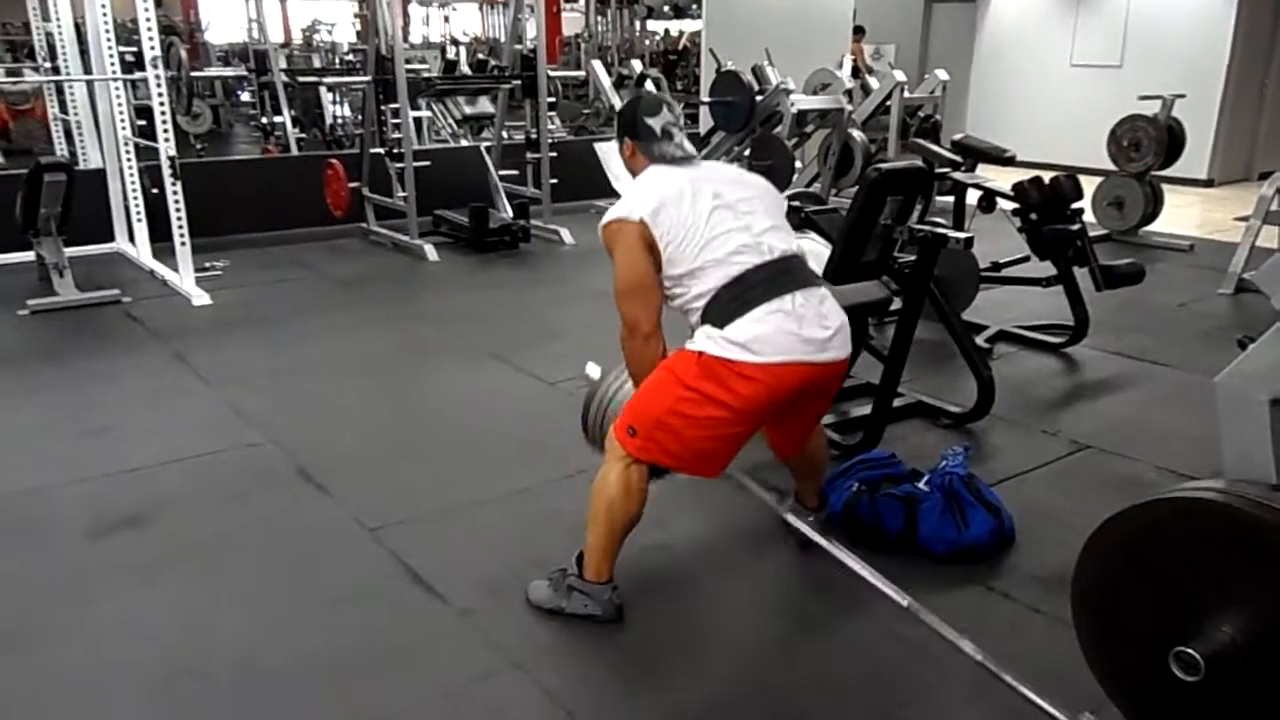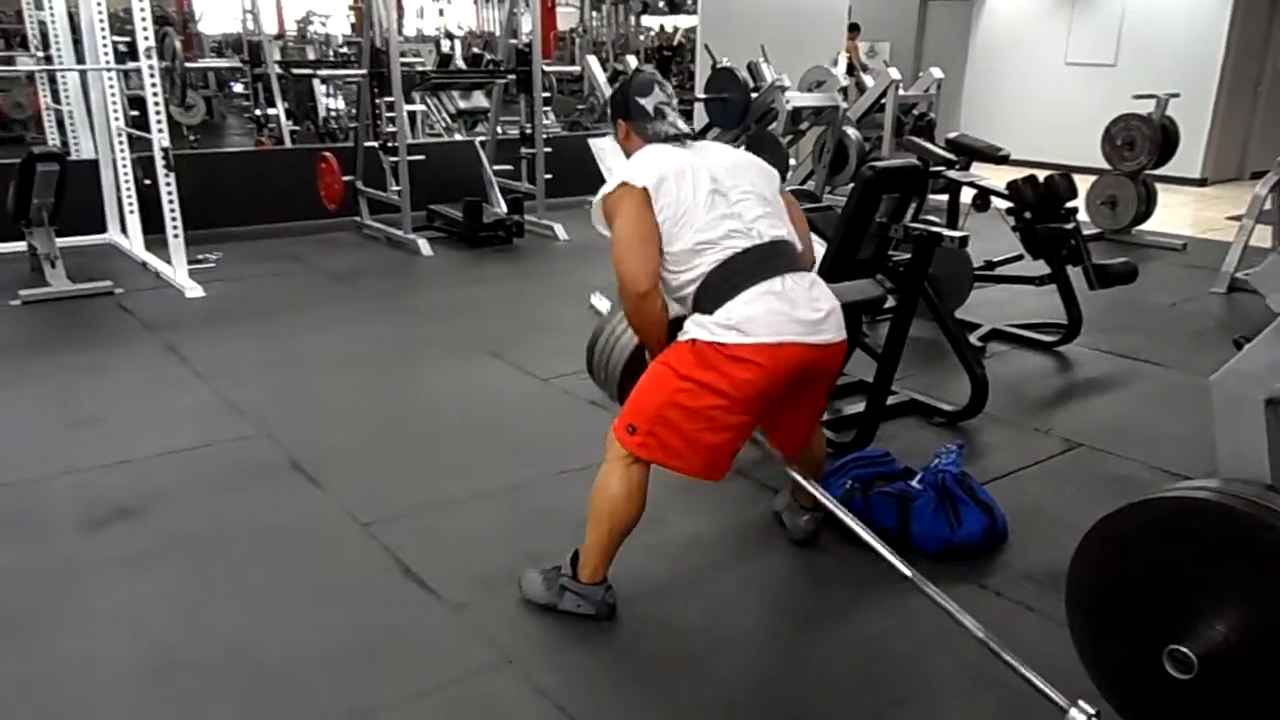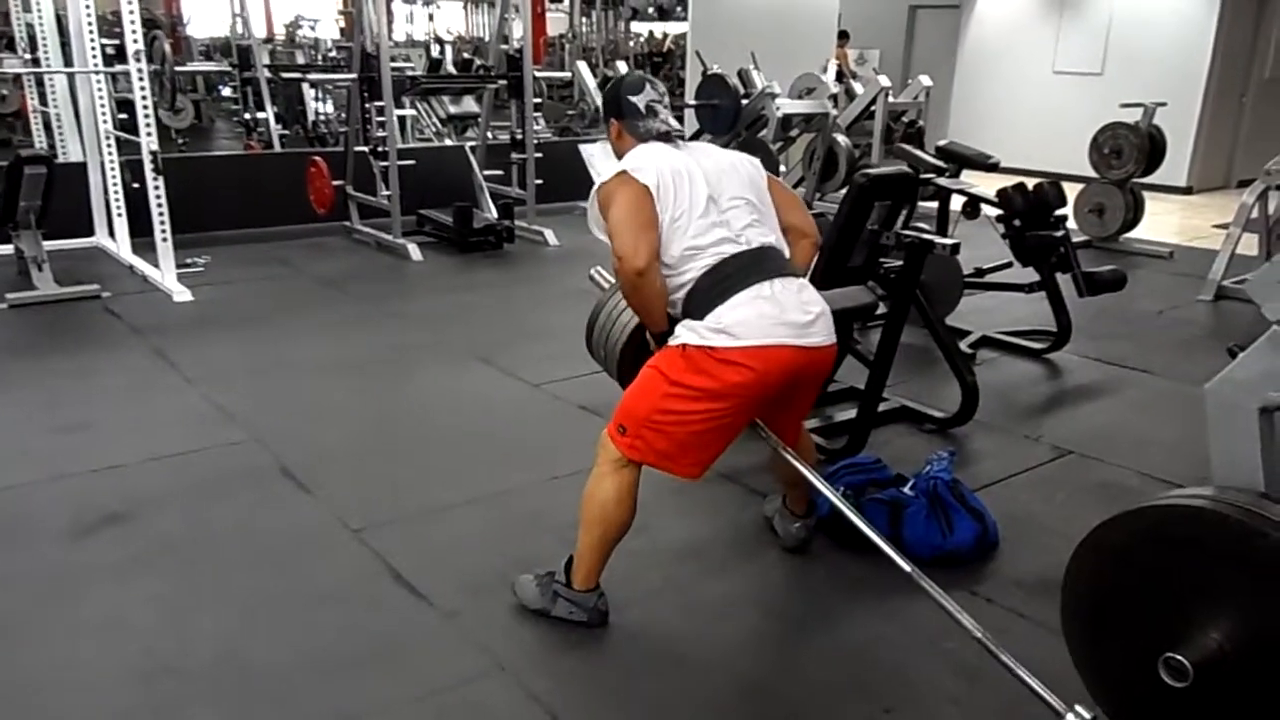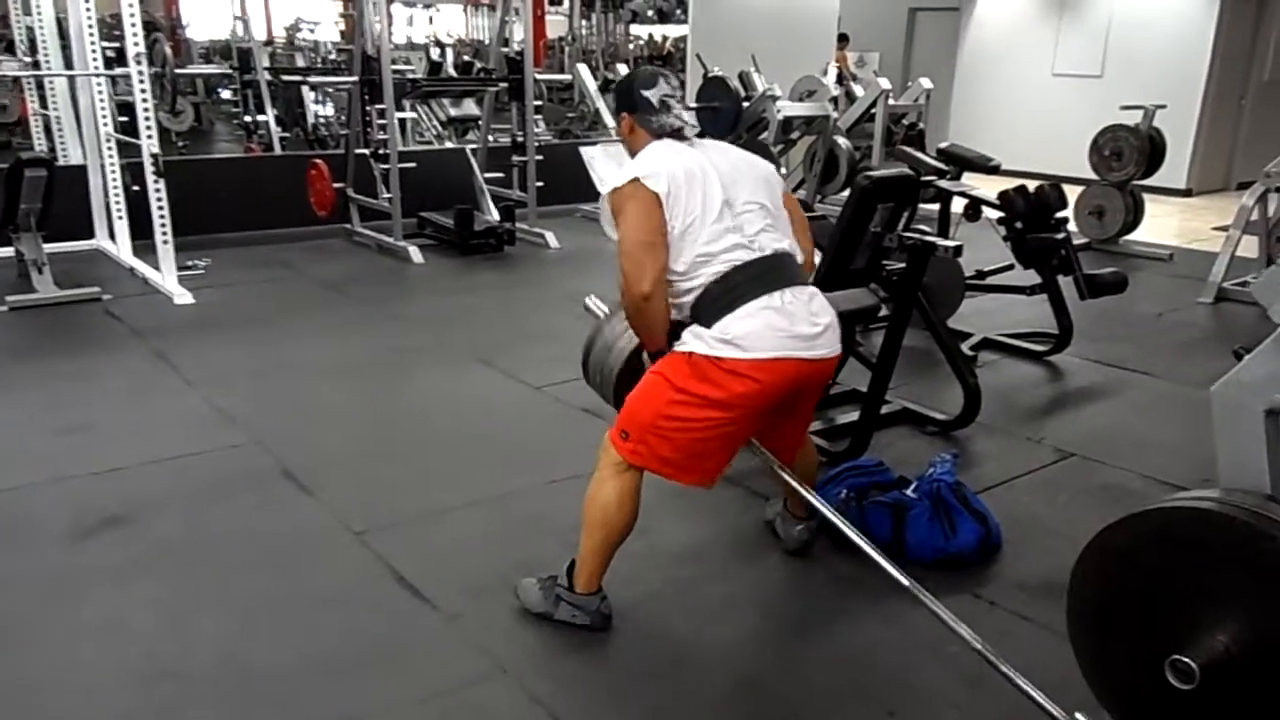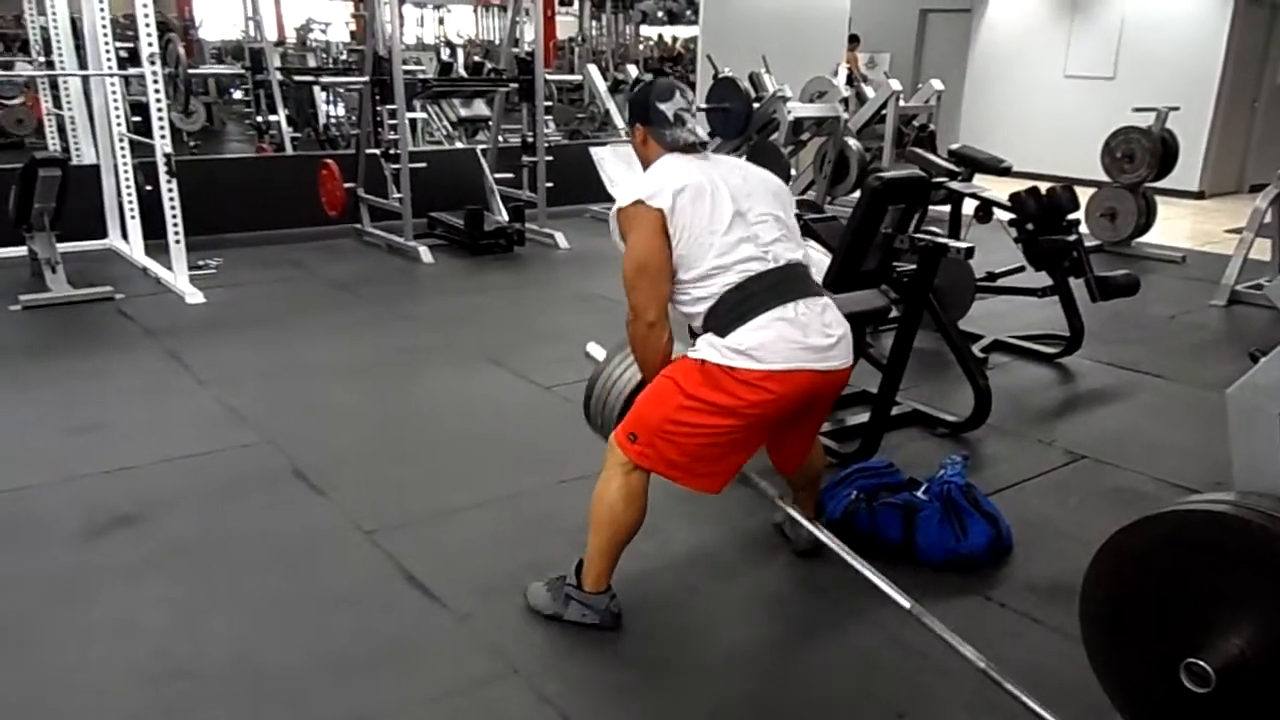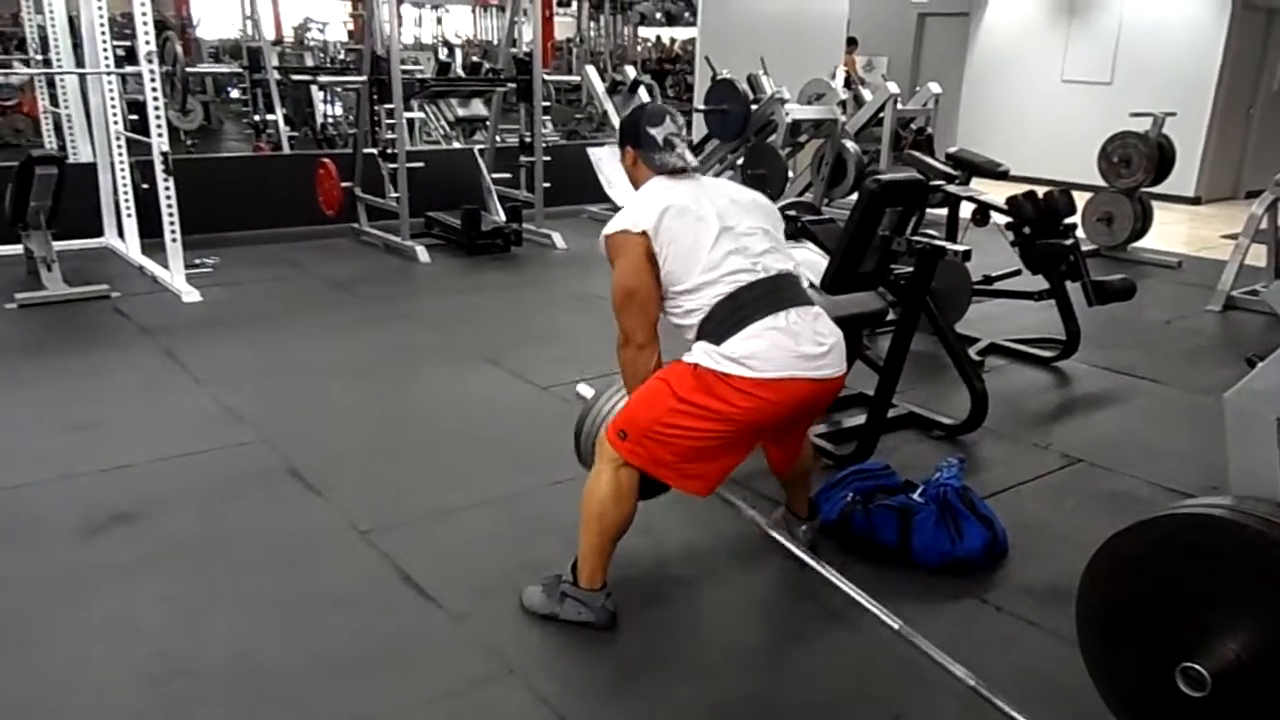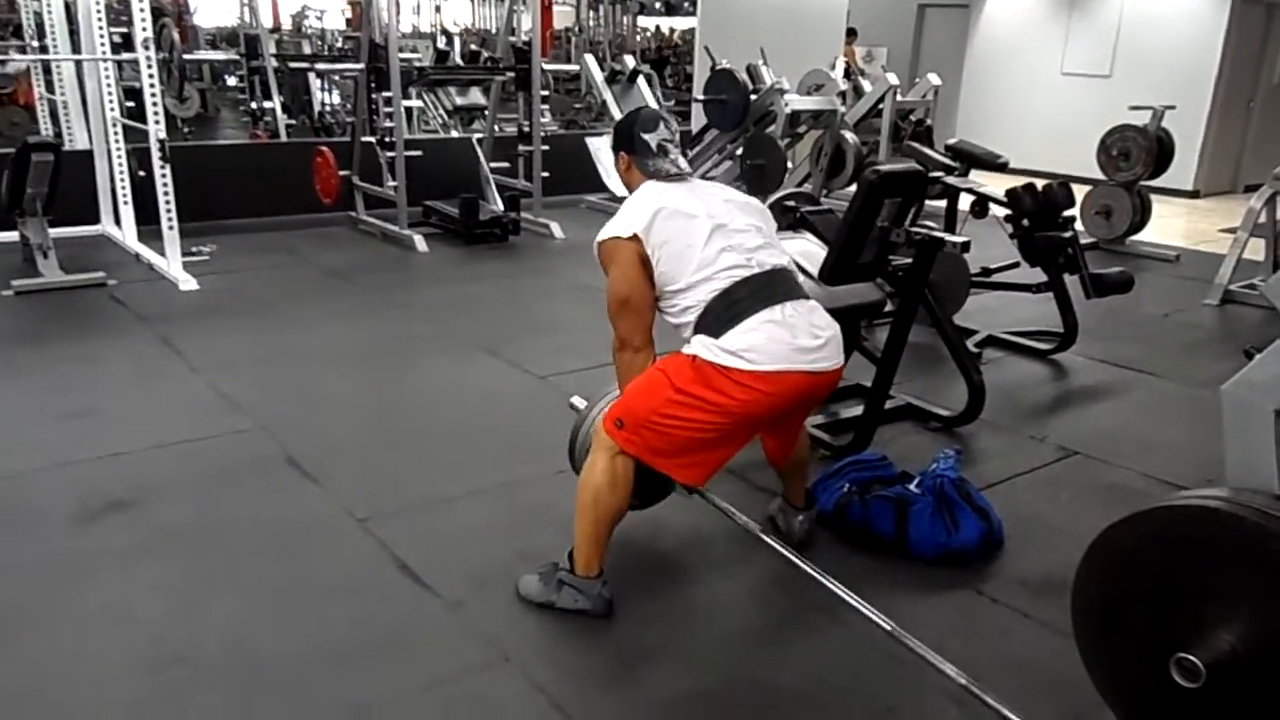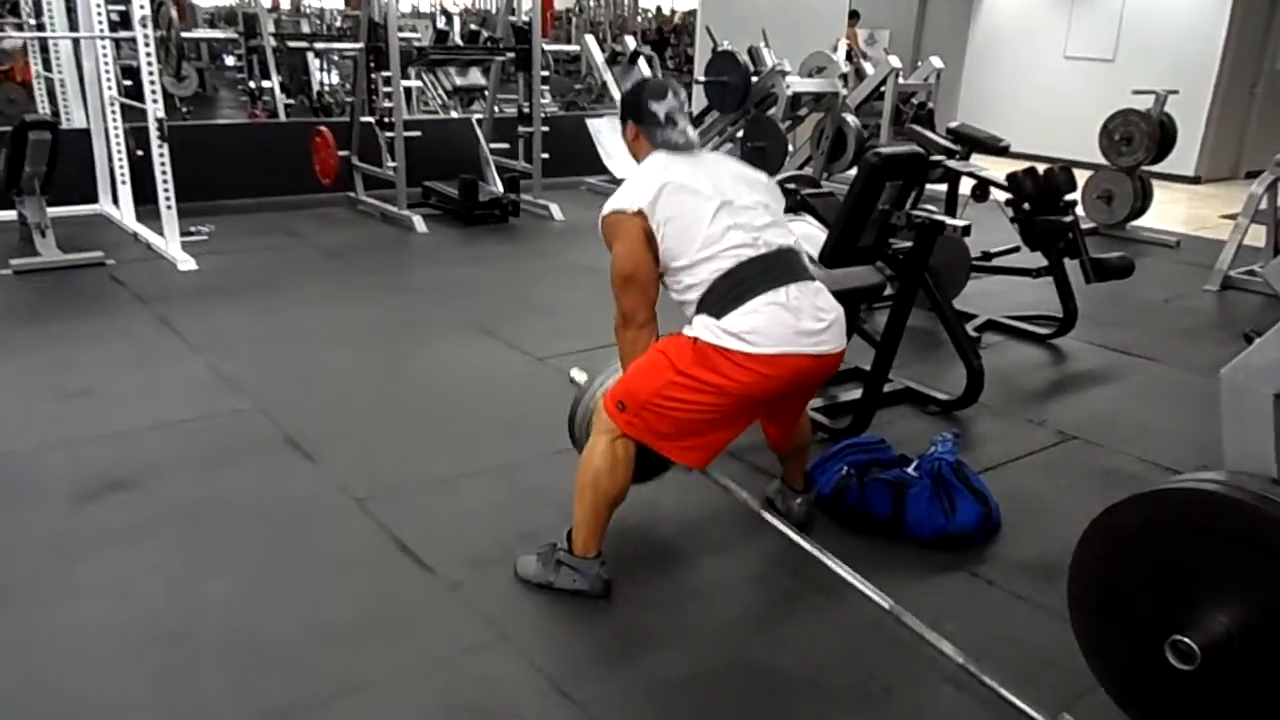
dt=0.2s
person 1, frame 1
left shoulder: (629, 213)
right shoulder: (745, 179)
left elbow: (642, 330)
left wrist: (654, 403)
left hip: (753, 349)
right hip: (831, 338)
left knee: (626, 447)
right knee: (797, 421)
left ankle: (591, 586)
right ankle: (809, 511)
person 1, frame 2
left shoulder: (629, 184)
right shoulder: (743, 159)
left elbow: (640, 289)
left wrist: (662, 353)
left hip: (742, 335)
right hip: (824, 324)
left knee: (628, 448)
right knee: (798, 424)
left ankle: (585, 585)
right ankle: (804, 510)
person 1, frame 3
left shoulder: (625, 179)
right shoulder: (738, 161)
left elbow: (636, 264)
right elbow: (807, 236)
left wrist: (663, 333)
left hip: (733, 341)
right hip: (814, 329)
left knee: (618, 452)
right knee: (787, 428)
left ankle: (577, 591)
right ankle: (796, 516)
person 1, frame 4
left shoulder: (636, 182)
right shoulder: (751, 161)
left elbow: (643, 288)
left wrist: (660, 351)
left hip: (740, 346)
right hip: (818, 335)
left knee: (621, 455)
right knee: (788, 433)
left ankle: (580, 594)
right ankle: (797, 520)
person 1, frame 5
left shoulder: (646, 198)
right shoulder: (759, 176)
left elbow: (649, 319)
left wrist: (659, 388)
left hip: (753, 356)
right hip: (831, 345)
left knee: (628, 455)
right knee: (795, 434)
left ankle: (589, 594)
right ankle: (805, 523)
person 1, frame 6
left shoulder: (632, 223)
right shoulder: (745, 195)
left elbow: (639, 343)
left wrist: (648, 415)
left hip: (749, 364)
right hip: (825, 354)
left knee: (617, 451)
right knee: (785, 426)
left ankle: (586, 593)
right ankle: (799, 522)
person 1, frame 7
left shoulder: (624, 228)
right shoulder: (735, 197)
left elbow: (633, 346)
left wrist: (648, 425)
left hip: (747, 359)
right hip: (823, 350)
left knee: (612, 440)
right knee: (781, 415)
left ankle: (582, 581)
right ankle: (797, 512)
person 1, frame 8
left shoulder: (630, 202)
right shoulder: (744, 172)
left elbow: (636, 321)
left wrist: (647, 402)
left hip: (749, 337)
right hip: (825, 331)
left knee: (613, 422)
right knee: (782, 397)
left ankle: (580, 562)
right ankle: (795, 495)
